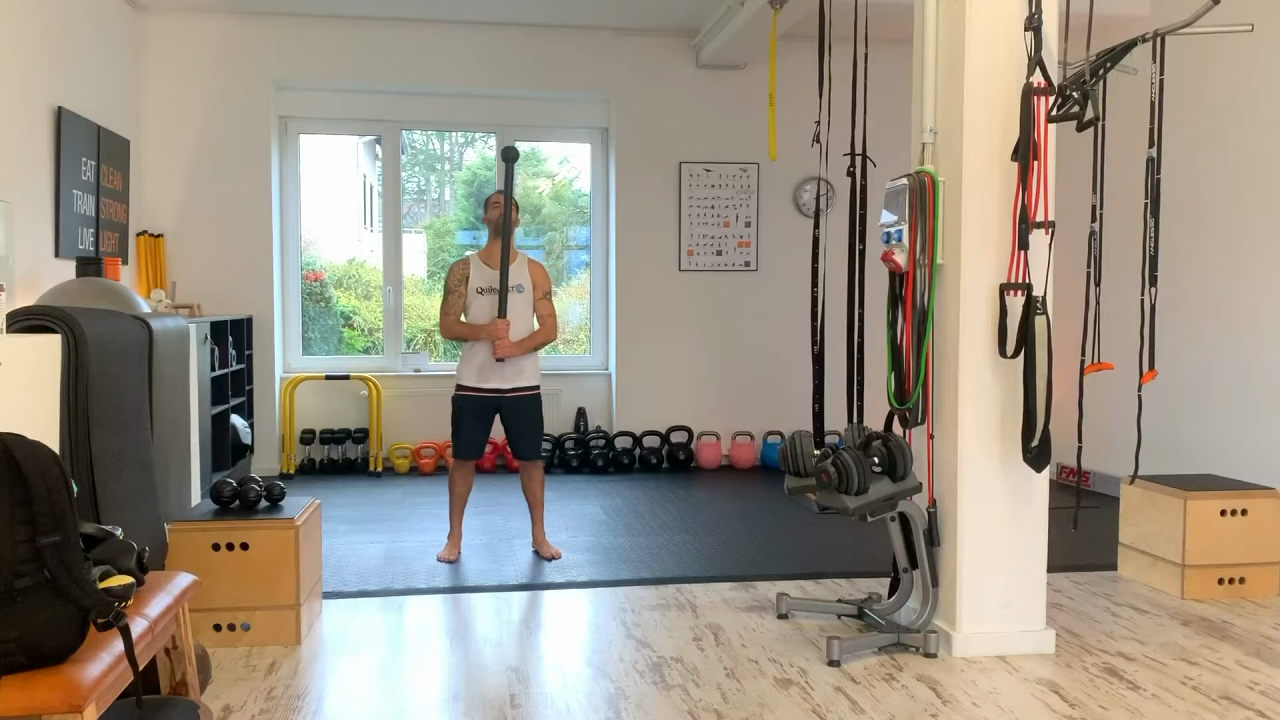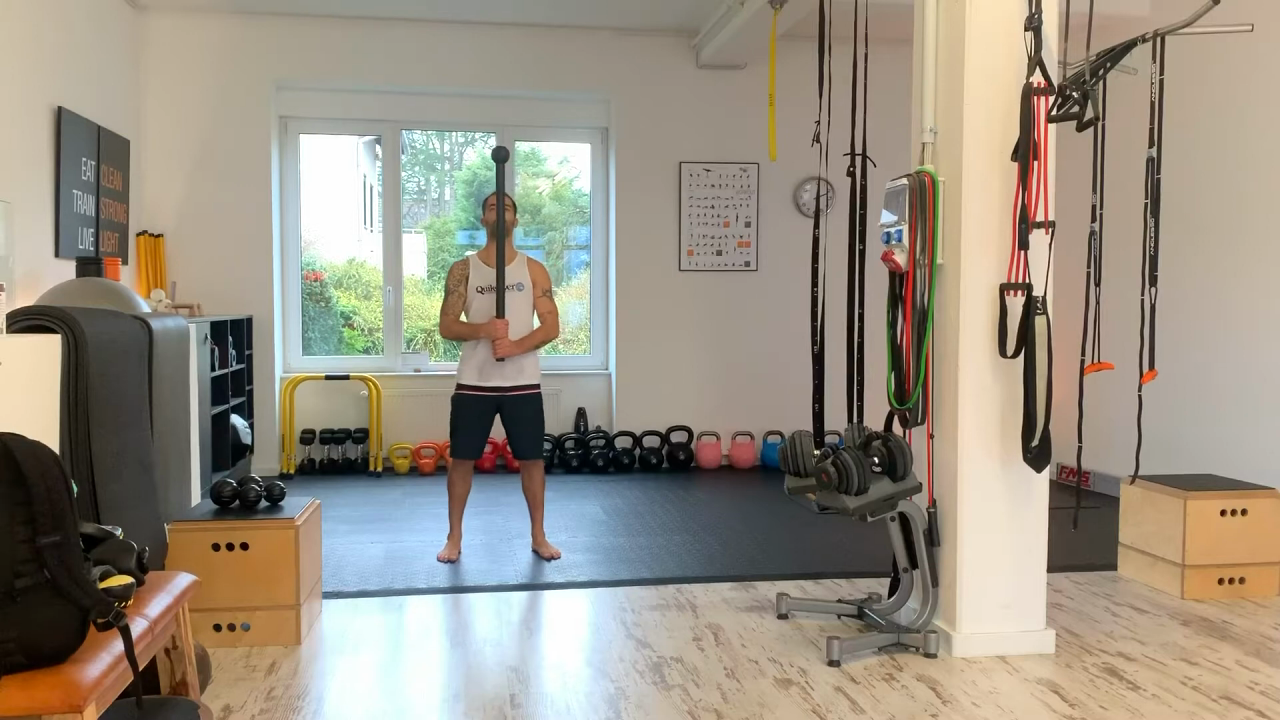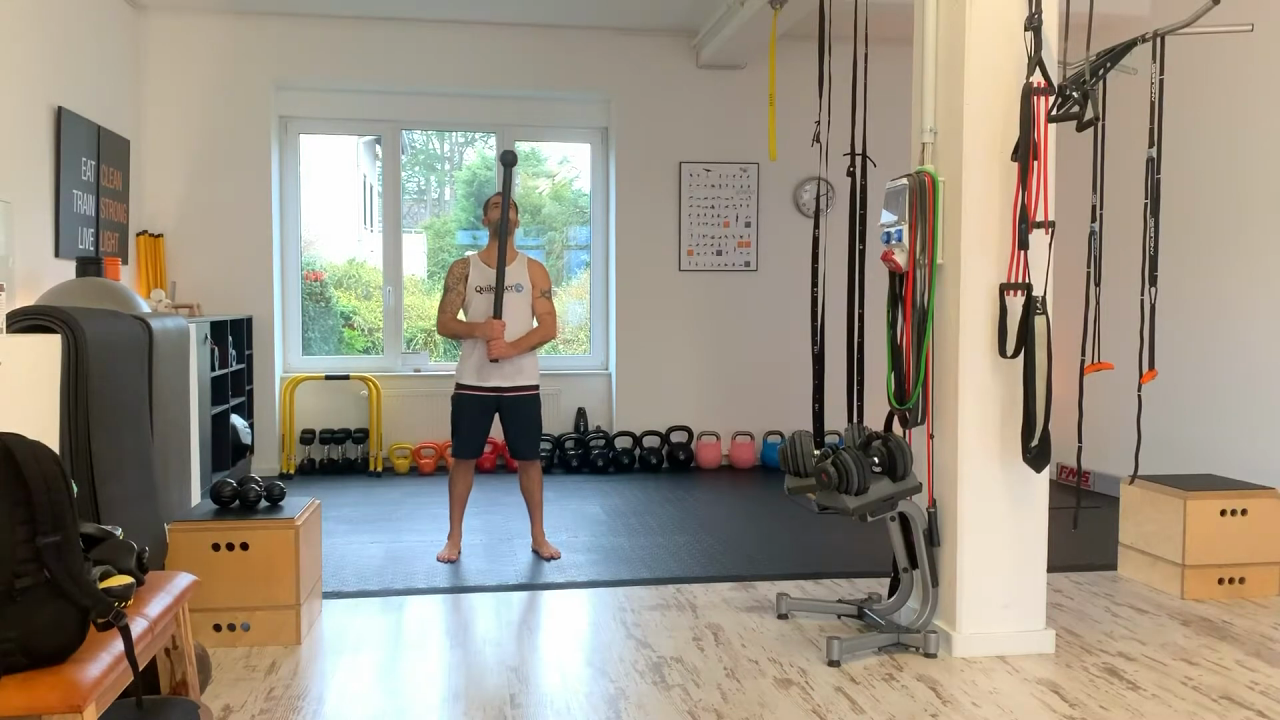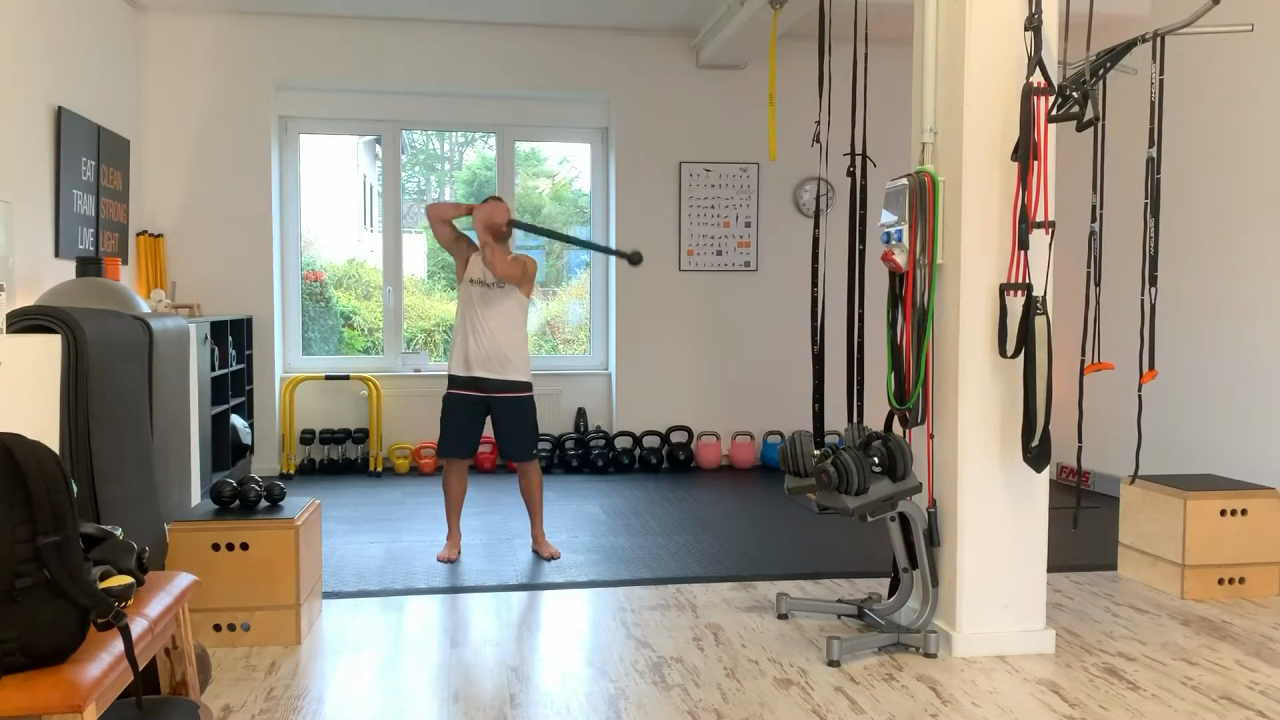
dt=0.7s
person 1, frame 1
left shoulder: (533, 270)
right shoulder: (463, 269)
left elbow: (550, 328)
right elbow: (447, 326)
left wrist: (517, 347)
right wrist: (485, 331)
left hip: (522, 384)
right hip: (474, 383)
left knee: (531, 459)
right knee: (463, 460)
left ankle: (539, 537)
right ankle: (455, 538)
person 1, frame 2
left shoulder: (533, 269)
right shoulder: (463, 269)
left elbow: (551, 326)
right elbow: (447, 326)
left wrist: (517, 345)
right wrist: (482, 329)
left hip: (523, 383)
right hip: (474, 382)
left knee: (531, 459)
right knee: (462, 459)
left ankle: (538, 536)
right ankle: (454, 538)
person 1, frame 3
left shoulder: (534, 270)
right shoulder: (463, 268)
left elbow: (548, 326)
right elbow: (444, 323)
left wrist: (511, 347)
right wrist: (478, 329)
left hip: (521, 383)
right hip: (473, 383)
left knee: (529, 459)
right knee: (464, 459)
left ankle: (538, 536)
right ankle: (454, 537)
person 1, frame 4
left shoulder: (524, 265)
right shoulder: (465, 257)
left elbow: (500, 268)
right elbow: (434, 212)
left wrist: (487, 228)
right wrist: (479, 210)
left hip: (511, 381)
right hip: (465, 379)
left knee: (525, 459)
right knee: (454, 459)
left ankle: (538, 536)
right ankle: (453, 537)
